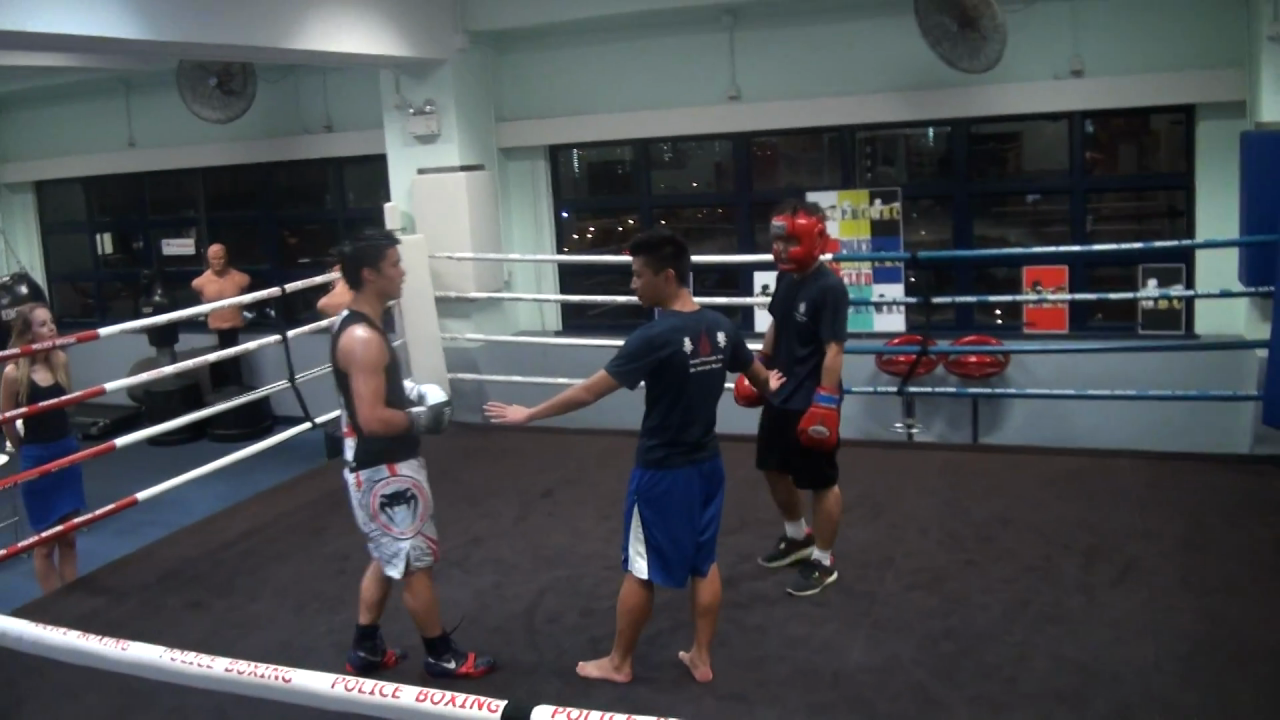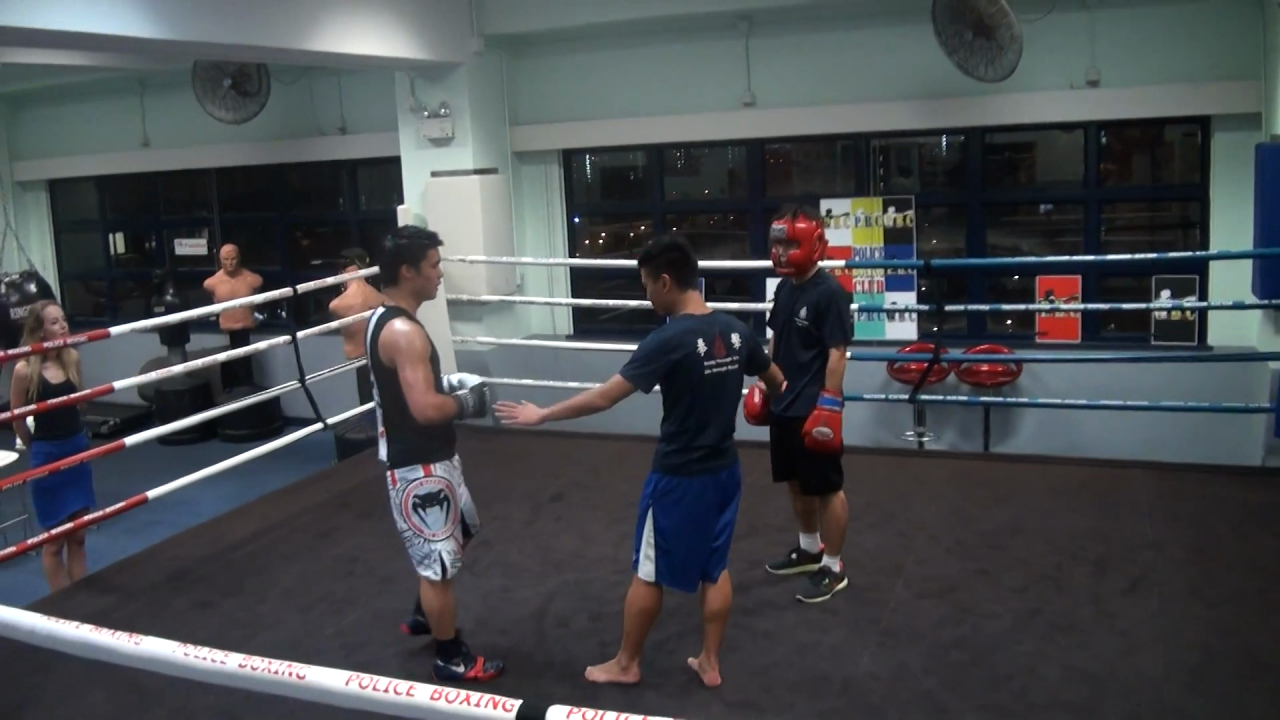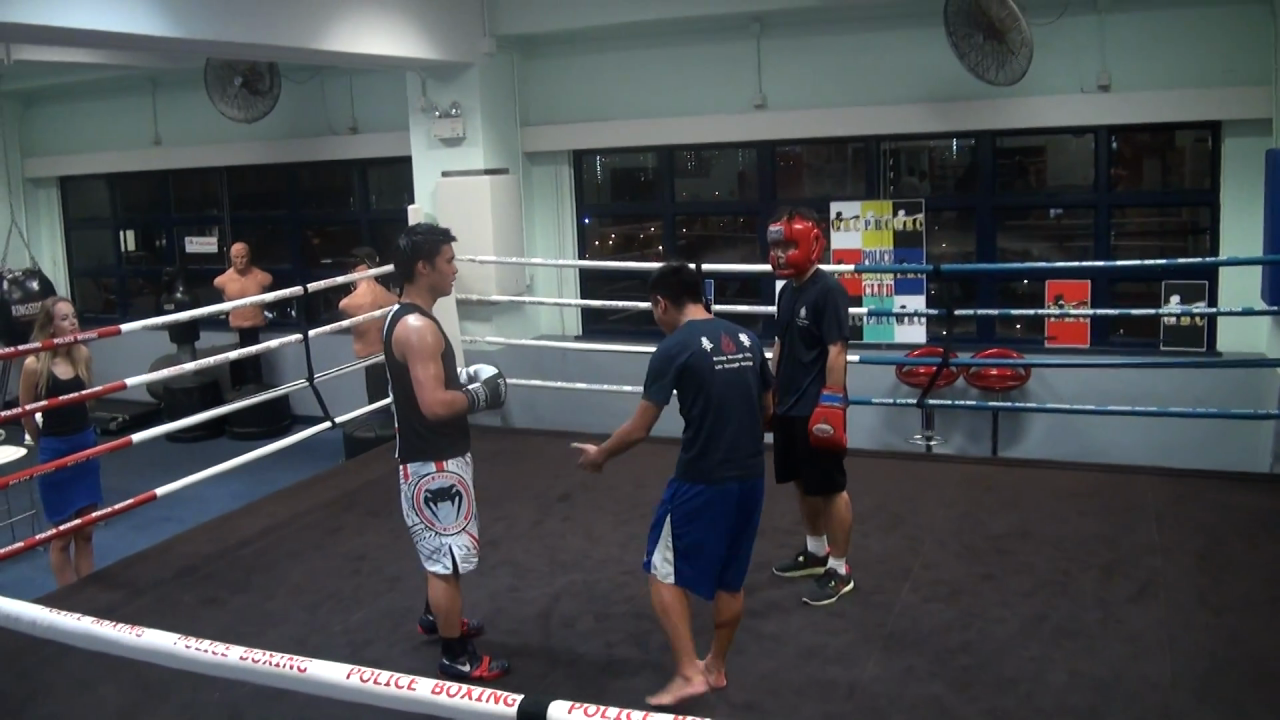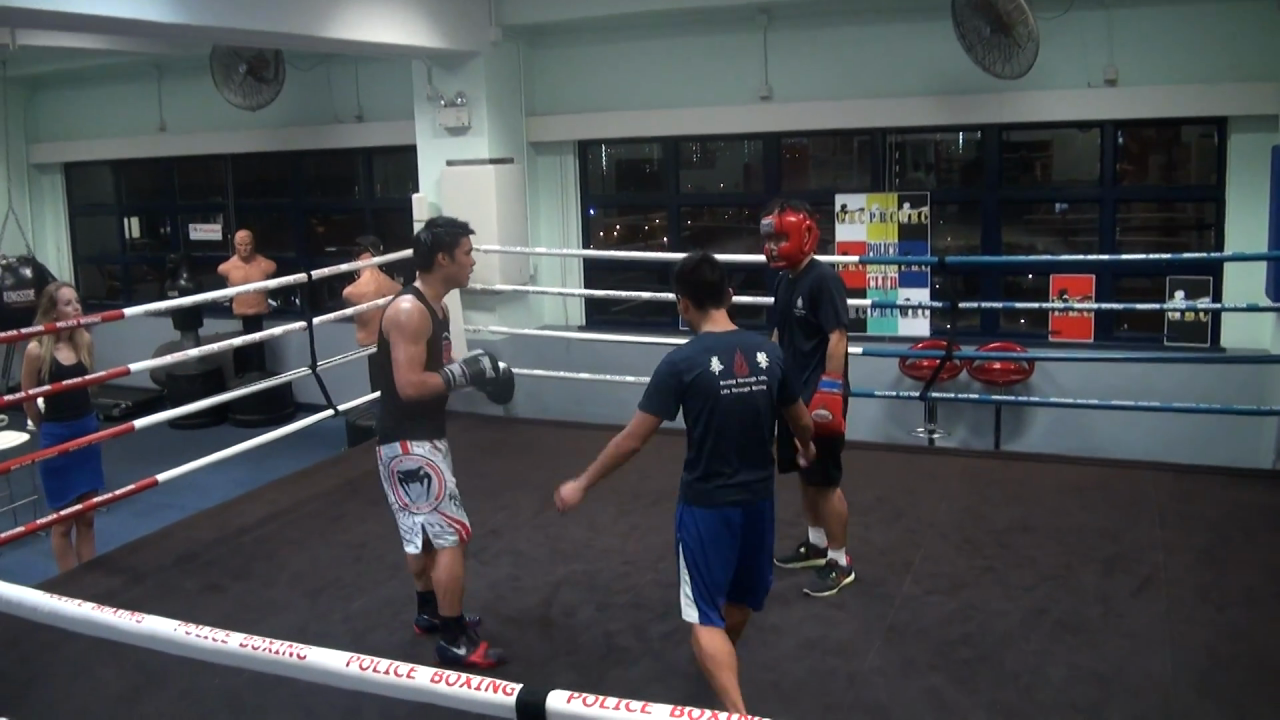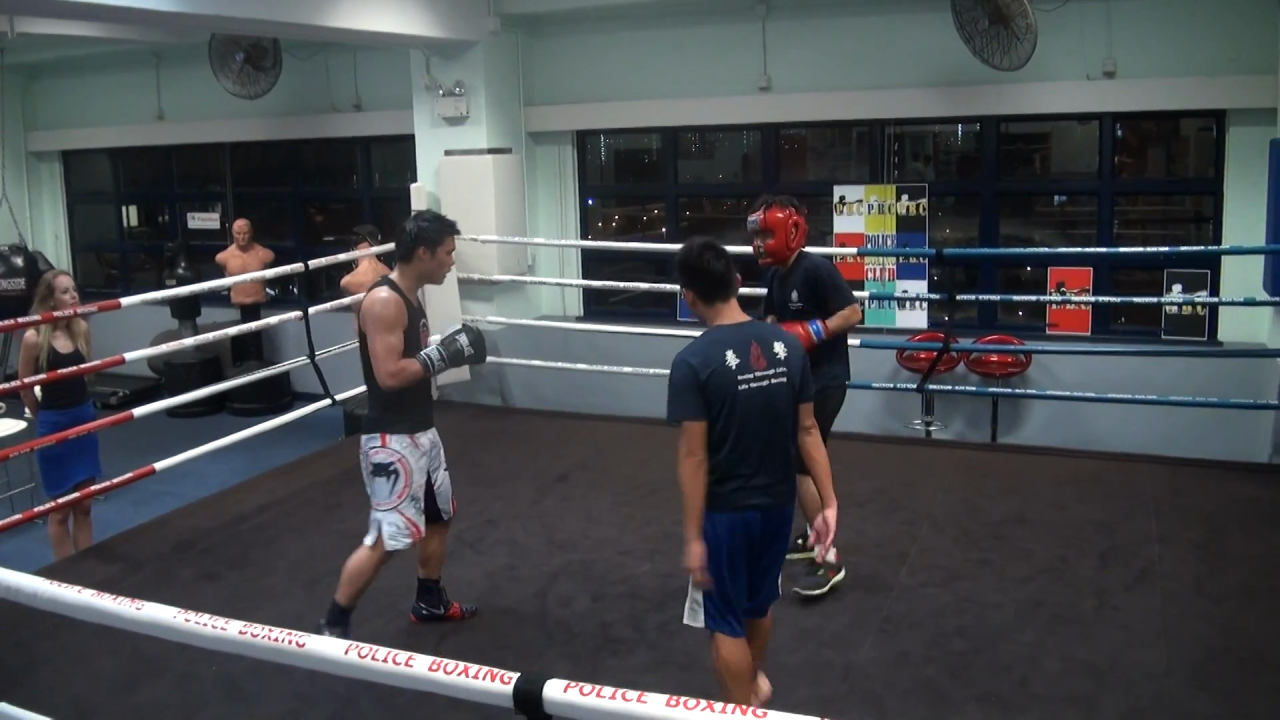
dt=0.3s
person 1, frame 1
left shoulder: (655, 337)
right shoulder: (720, 327)
left elbow: (589, 392)
right elbow: (761, 377)
left wrist: (527, 414)
right wrist: (768, 387)
left hip: (662, 472)
right hip: (706, 465)
left knee: (641, 570)
right knee: (704, 563)
left ankle: (619, 662)
right ankle: (701, 658)
person 1, frame 2
left shoulder: (669, 340)
right shoulder: (737, 330)
left elbow: (605, 397)
right elbow: (775, 380)
left wrist: (541, 415)
right wrist: (775, 396)
left hip: (679, 477)
right hip: (724, 471)
left knee: (649, 573)
right knee: (715, 569)
left ankle: (626, 664)
right ankle: (710, 663)
person 1, frame 3
left shoulder: (674, 347)
right shoulder: (746, 339)
left elbow: (638, 428)
right elbow: (766, 411)
left wrist: (599, 454)
left hip: (701, 482)
right hip: (750, 478)
left knee: (665, 573)
right knee: (729, 580)
left ankle: (689, 674)
right ankle: (714, 663)
person 1, frame 4
left shoulder: (681, 363)
right shoulder: (770, 353)
left elbow: (633, 440)
right elbow: (800, 421)
left wrist: (582, 485)
right wrist: (807, 448)
left hip: (706, 505)
right hip: (758, 499)
left knee: (705, 618)
right knee: (743, 595)
left ankle: (737, 713)
right ankle: (723, 663)
person 1, frame 5
left shoulder: (692, 361)
right shoulder: (787, 345)
left elbow: (692, 456)
right elbow: (808, 431)
left wrist: (693, 535)
right wrist: (829, 502)
left hip: (726, 509)
right hip: (779, 503)
left knee: (724, 620)
right knee: (760, 598)
right ankle: (758, 683)
person 2, frame 1
left shoulder: (358, 325)
right shoulder: (362, 338)
right elbow: (373, 418)
left wrist: (413, 393)
right wrist: (424, 418)
left hip: (379, 463)
right hip: (384, 469)
left knee: (389, 557)
right knee: (414, 564)
left ankle: (365, 646)
right ankle: (442, 656)
person 2, frame 2
left shoulder: (386, 319)
right shoulder: (403, 332)
right elbow: (426, 409)
left wrist: (447, 384)
right wrist: (468, 402)
left hip: (429, 459)
right hip: (419, 467)
left knee: (458, 533)
right knee: (438, 563)
left ankle: (426, 613)
right ankle: (451, 658)
person 2, frame 3
left shoulder: (409, 318)
right shoulder: (417, 328)
right elbow: (435, 404)
left wrist: (466, 376)
right wrist: (481, 394)
left hip: (435, 455)
right hip: (433, 462)
left knee: (439, 550)
right knee: (448, 559)
left ankle: (437, 615)
right ankle: (457, 657)
person 2, frame 4
left shoulder: (435, 307)
right shoulder: (408, 310)
right elbow: (410, 385)
left wrist: (476, 368)
right wrist: (466, 375)
left hip: (425, 439)
right hip: (408, 444)
left knee: (425, 536)
right knee: (450, 537)
left ankle: (429, 612)
right ankle: (455, 641)
person 2, frame 5
left shoulder: (413, 295)
right shoulder: (383, 301)
right elbow: (390, 374)
left wrist: (451, 350)
right wrist: (445, 353)
left hip: (422, 429)
right hip: (390, 438)
left knee: (439, 517)
right knee: (386, 540)
left ankle: (430, 601)
right ankle: (334, 624)
person 3, frame 1
left shoulder: (829, 287)
right shoulder: (785, 278)
left elbow: (834, 350)
left wrist: (825, 403)
right wrist: (758, 367)
left hip: (812, 402)
right hip: (780, 395)
left knee: (821, 482)
right knee: (775, 470)
left ankle: (823, 561)
right ankle: (797, 536)
person 3, frame 2
left shoulder: (830, 292)
right shoulder: (785, 287)
left elbow: (837, 354)
left wrist: (828, 407)
right wrist: (763, 385)
left hip: (814, 408)
right hip: (782, 405)
left knee: (827, 488)
right knee: (796, 482)
left ankle: (833, 567)
right ankle: (810, 549)
person 3, frame 3
left shoulder: (828, 290)
right shoulder: (787, 290)
left elbow: (836, 351)
left wrist: (831, 405)
left hip: (816, 409)
right hip: (789, 406)
left knee: (830, 488)
right knee: (803, 484)
left ankle: (839, 570)
right ankle: (816, 552)
person 3, frame 4
left shoulder: (823, 279)
right shoulder: (784, 281)
left elbow: (837, 338)
left wrist: (830, 392)
left hip: (819, 397)
left knee: (826, 481)
right knee: (805, 475)
left ankle: (839, 561)
right ankle: (817, 544)
person 3, frame 5
left shoulder: (817, 268)
right shoulder: (776, 274)
left elbow: (852, 312)
left wrist: (811, 333)
left hip: (823, 382)
left knee: (802, 469)
right knee: (800, 463)
left ankle: (825, 560)
right ankle: (815, 535)
person 4, frame 1
left shoulder: (60, 359)
left wrist: (61, 443)
right wrist: (29, 451)
left hip: (67, 451)
right hip: (37, 458)
left knee: (69, 537)
right knee: (46, 542)
person 4, frame 2
left shoulder: (72, 358)
right shoulder: (25, 369)
right elbow: (17, 420)
right wrist: (40, 448)
left hip: (78, 448)
right hip: (48, 455)
left knee: (78, 535)
right knee: (56, 539)
person 4, frame 3
left shoulder: (82, 354)
right shoulder: (34, 365)
right elbow: (26, 415)
right wrist: (47, 443)
left hip: (86, 444)
right hip: (55, 451)
left knee: (86, 531)
right knee: (63, 535)
person 4, frame 4
left shoulder: (85, 340)
right shoulder: (37, 350)
right elbow: (28, 401)
left wrist: (81, 420)
right wrist: (48, 429)
left hip: (88, 430)
right hip: (57, 436)
left knee: (87, 516)
right knee: (64, 520)
person 4, frame 5
left shoulder: (81, 328)
right shoulder: (34, 338)
right elbow: (25, 389)
left wrist: (77, 409)
right wrist: (46, 417)
left hip: (84, 418)
right hip: (54, 425)
left knee: (84, 504)
right knee: (61, 508)
